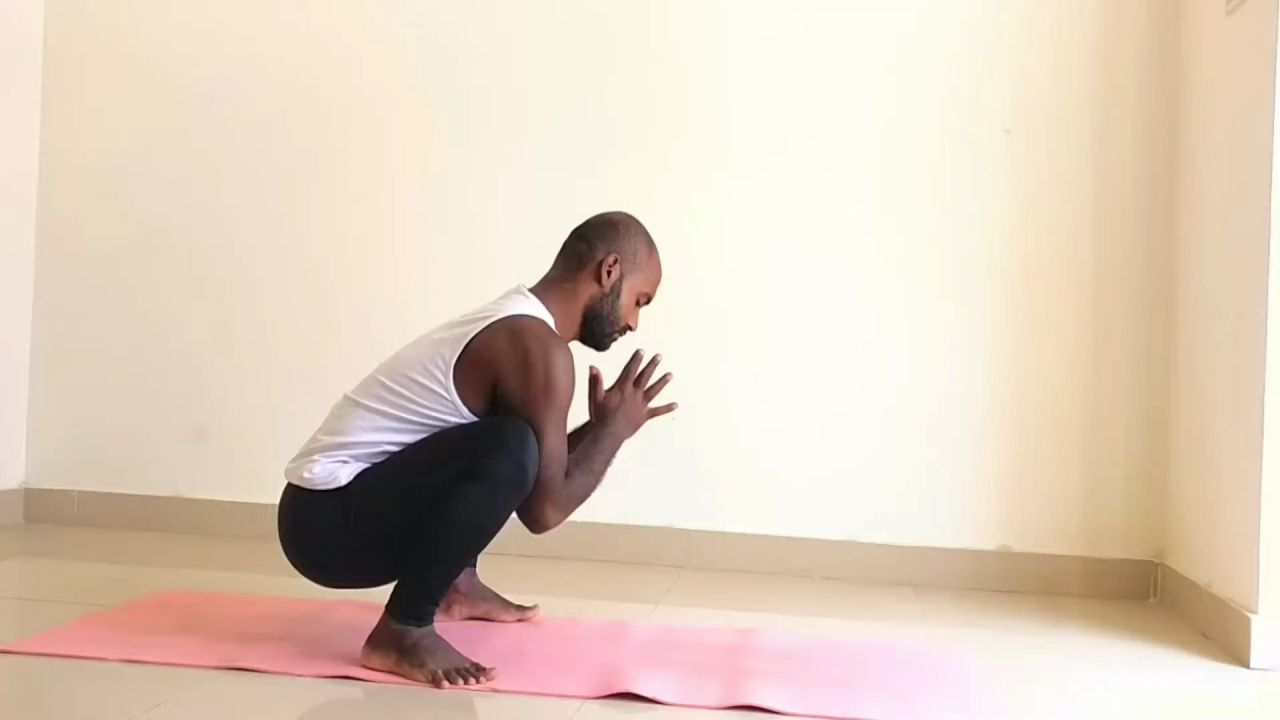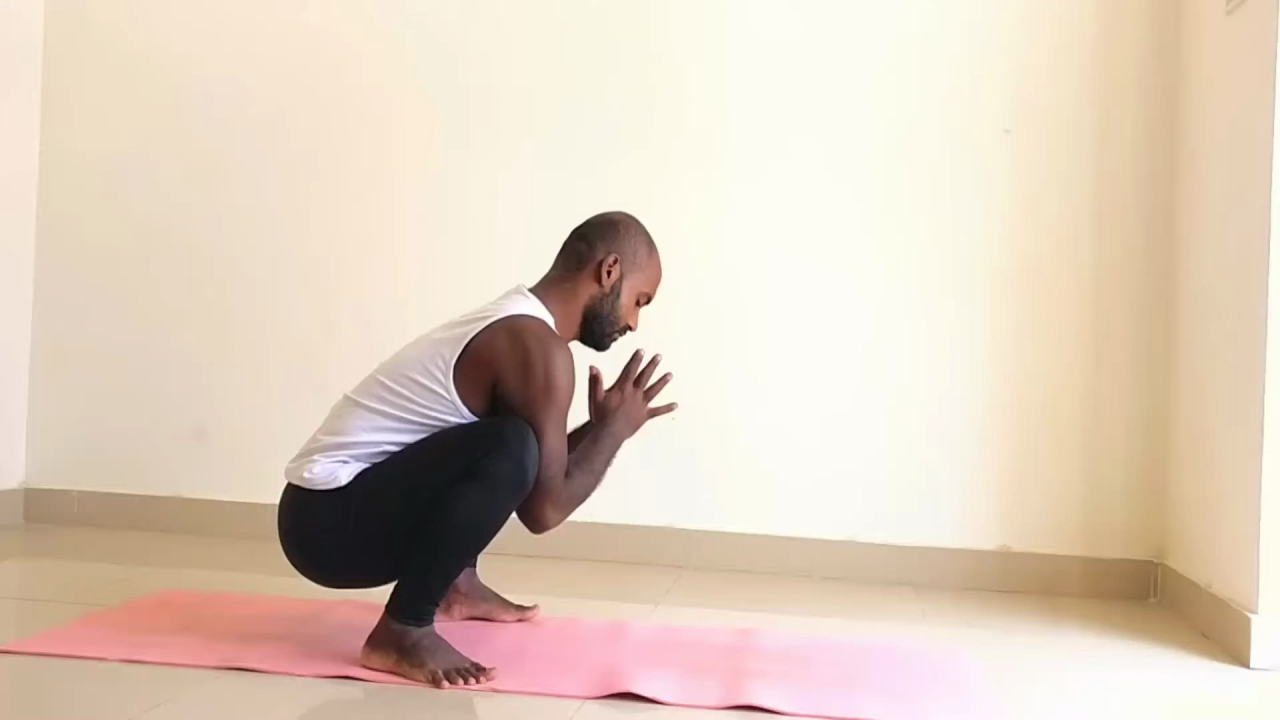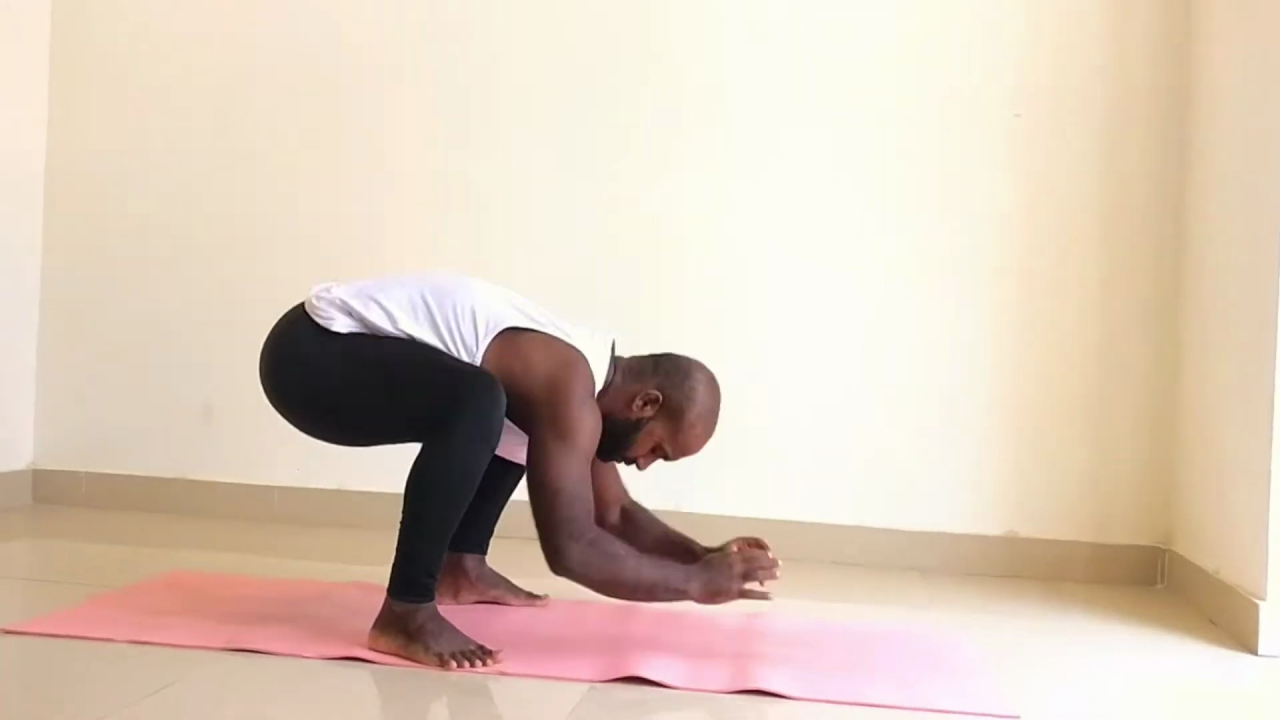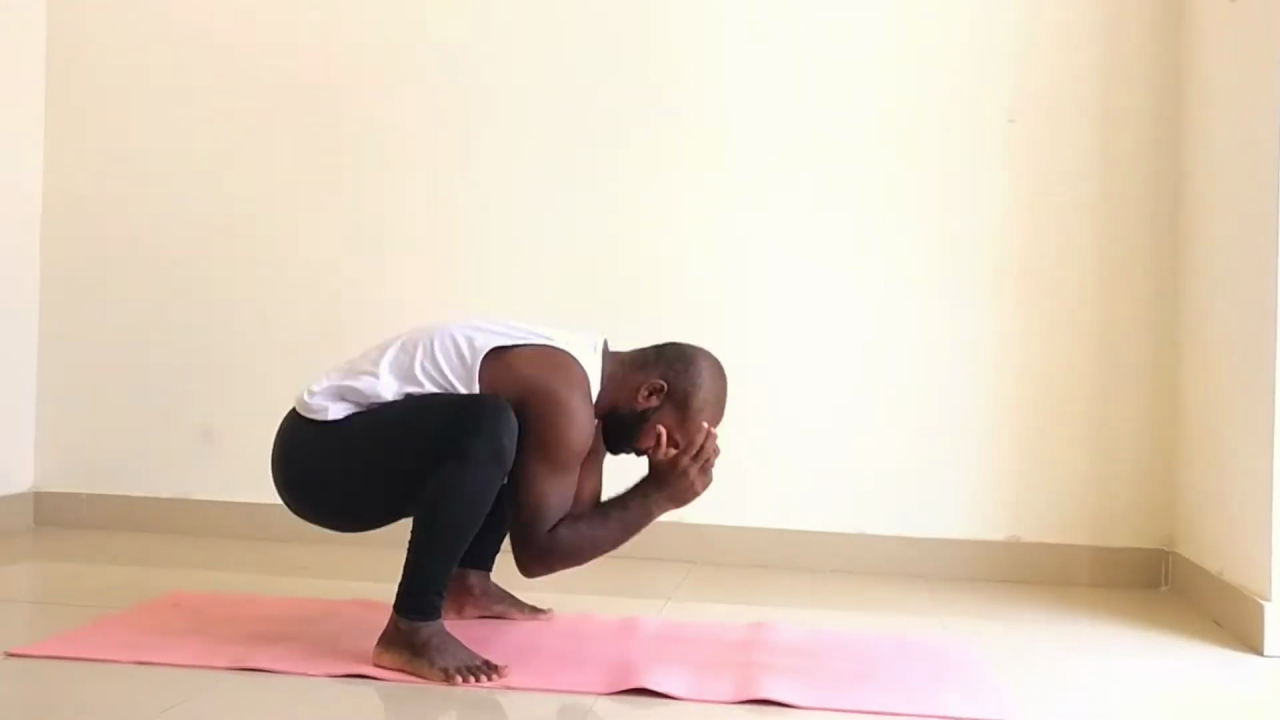
dt=0.3s
person 1, frame 1
left shoulder: (515, 327)
right shoulder: (537, 347)
left elbow: (543, 472)
right elbow: (543, 509)
left wrist: (604, 427)
right wrist: (614, 429)
left hip: (353, 504)
right hip: (330, 524)
right knee: (510, 450)
left ankle: (457, 583)
right ankle: (402, 631)
person 1, frame 2
left shoulder: (550, 360)
right shoulder: (525, 345)
right elbow: (537, 515)
left wrist: (613, 424)
right wrist: (608, 429)
right hip: (326, 518)
right knee: (520, 451)
left ankle: (453, 583)
right ankle: (399, 631)
person 1, frame 3
left shoulder: (596, 382)
right shoulder: (567, 384)
left elbow: (615, 516)
right elbow: (571, 549)
left wrist: (704, 558)
right wrist: (699, 583)
right hip: (310, 347)
right knee: (477, 406)
left ankle: (465, 565)
right ankle: (407, 612)
person 1, frame 4
left shoulder: (593, 383)
right shoulder: (566, 390)
left elbow: (587, 530)
right elbow: (537, 552)
left wrist: (660, 486)
right wrist: (658, 498)
right hip: (318, 448)
right knee: (491, 431)
left ankle: (467, 583)
right ankle: (413, 627)
